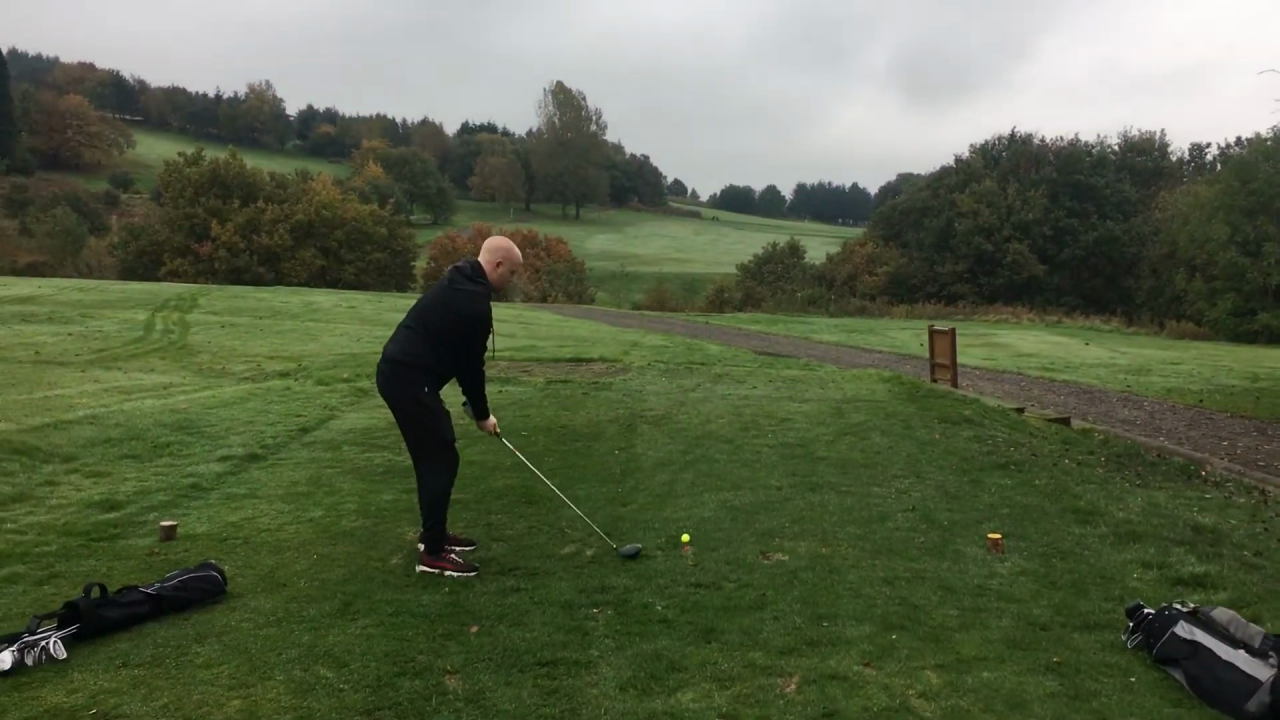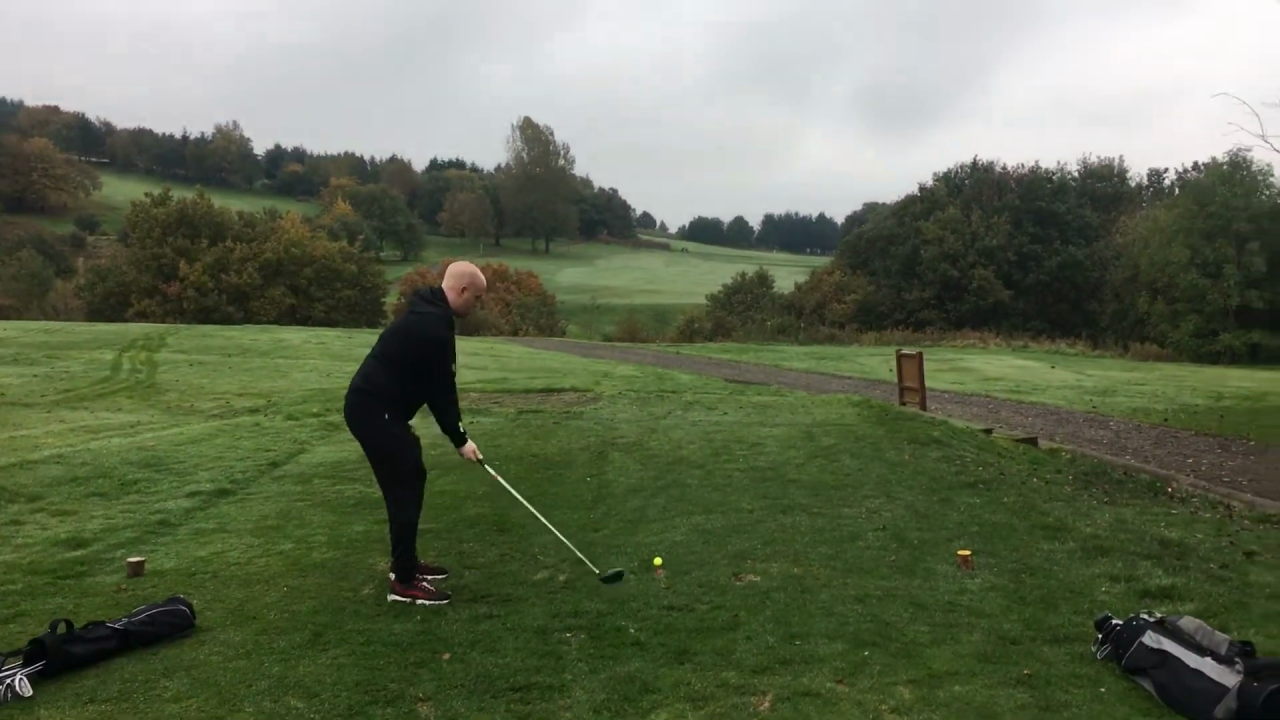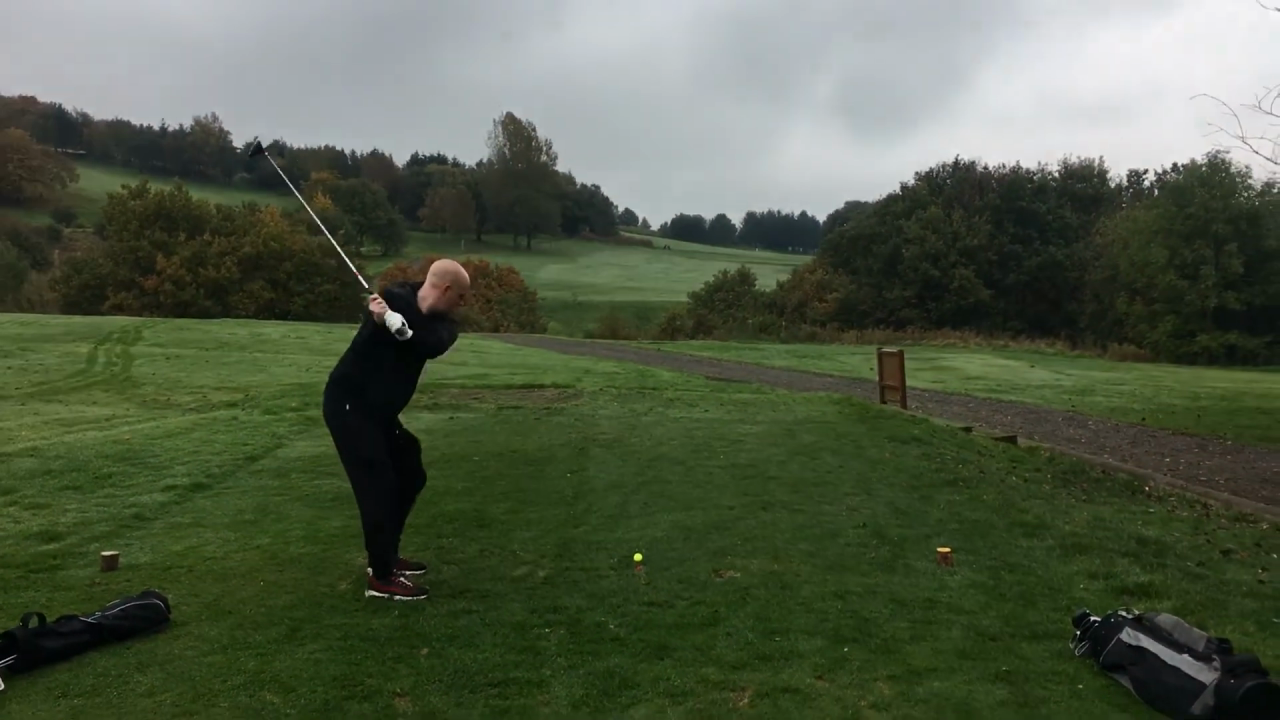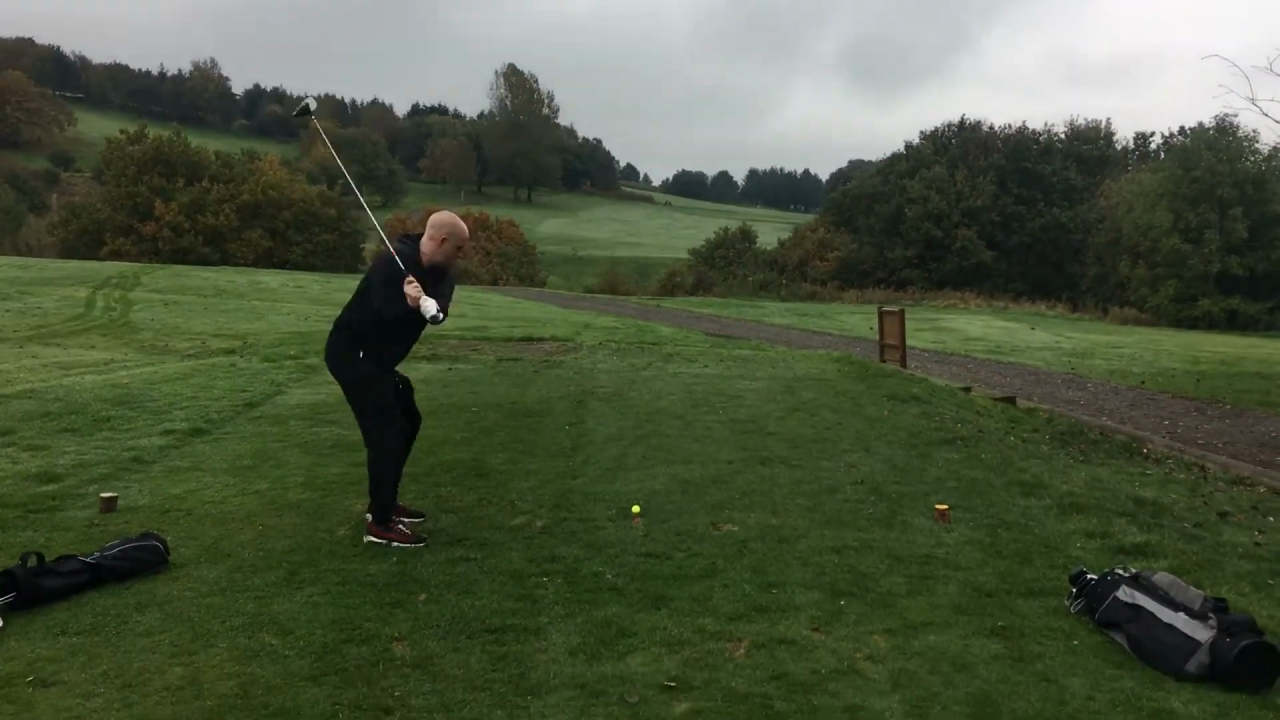
dt=0.4s
person 1, frame 1
left shoulder: (459, 282)
right shoulder: (473, 303)
right elbow: (471, 364)
left wrist: (475, 406)
right wrist: (482, 413)
left hip: (399, 370)
right hip: (410, 379)
left knee: (433, 456)
right knee: (441, 459)
left ankle: (433, 533)
right ankle: (433, 552)
person 1, frame 2
left shoulder: (437, 319)
right shoulder: (429, 326)
left elbow: (443, 380)
right elbow: (436, 390)
left wrist: (458, 432)
right wrist: (459, 439)
left hip: (383, 407)
right hip: (373, 410)
left knee: (410, 480)
right knee: (404, 488)
left ankle: (405, 562)
right ankle: (404, 581)
person 1, frame 3
left shoulder: (445, 325)
right shoulder: (393, 300)
left elbow: (432, 346)
right elbow: (368, 348)
right wrist: (382, 321)
left hip: (383, 411)
right hip: (349, 405)
left knee: (411, 476)
right knee: (378, 486)
left ankle: (385, 555)
right ankle: (381, 576)
person 1, frame 4
left shoulder: (440, 274)
right shoulder: (395, 264)
left elbow: (439, 311)
right elbow: (383, 316)
left wrist: (425, 305)
right wrist: (412, 305)
left hip: (372, 355)
right hip: (354, 354)
left knee: (406, 422)
right knee: (388, 431)
left ankle: (382, 503)
right ankle: (381, 522)
